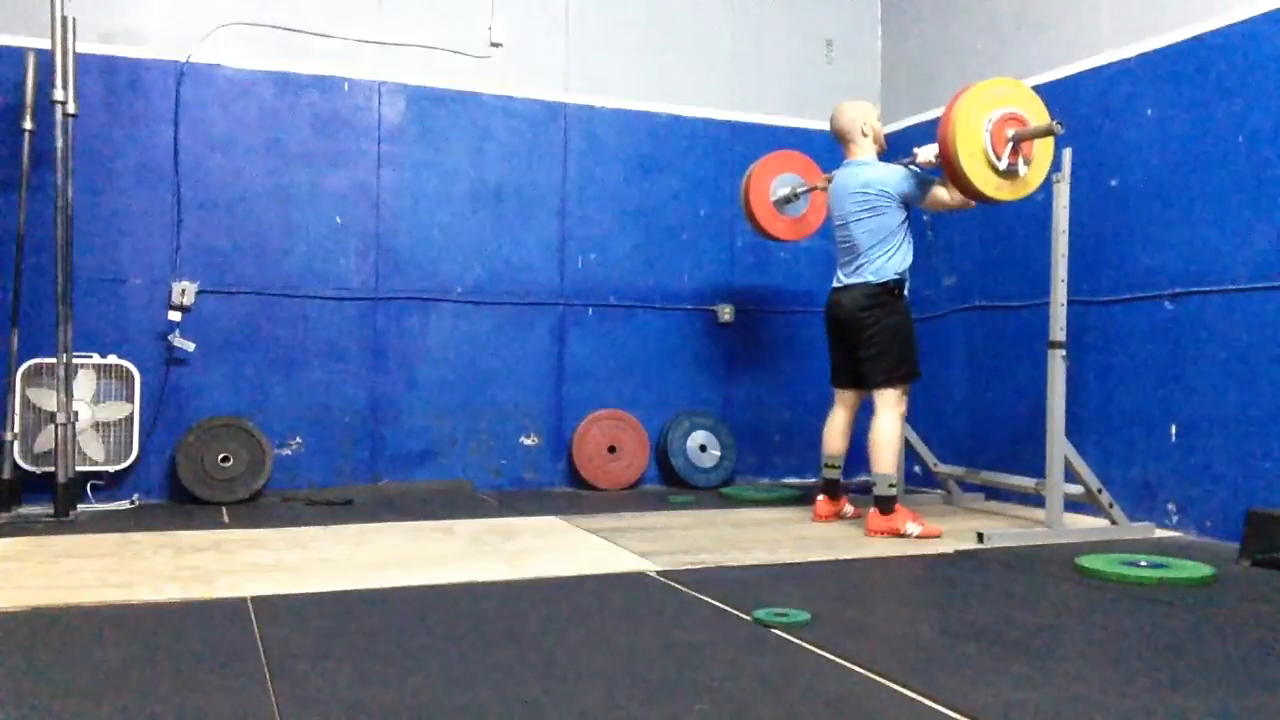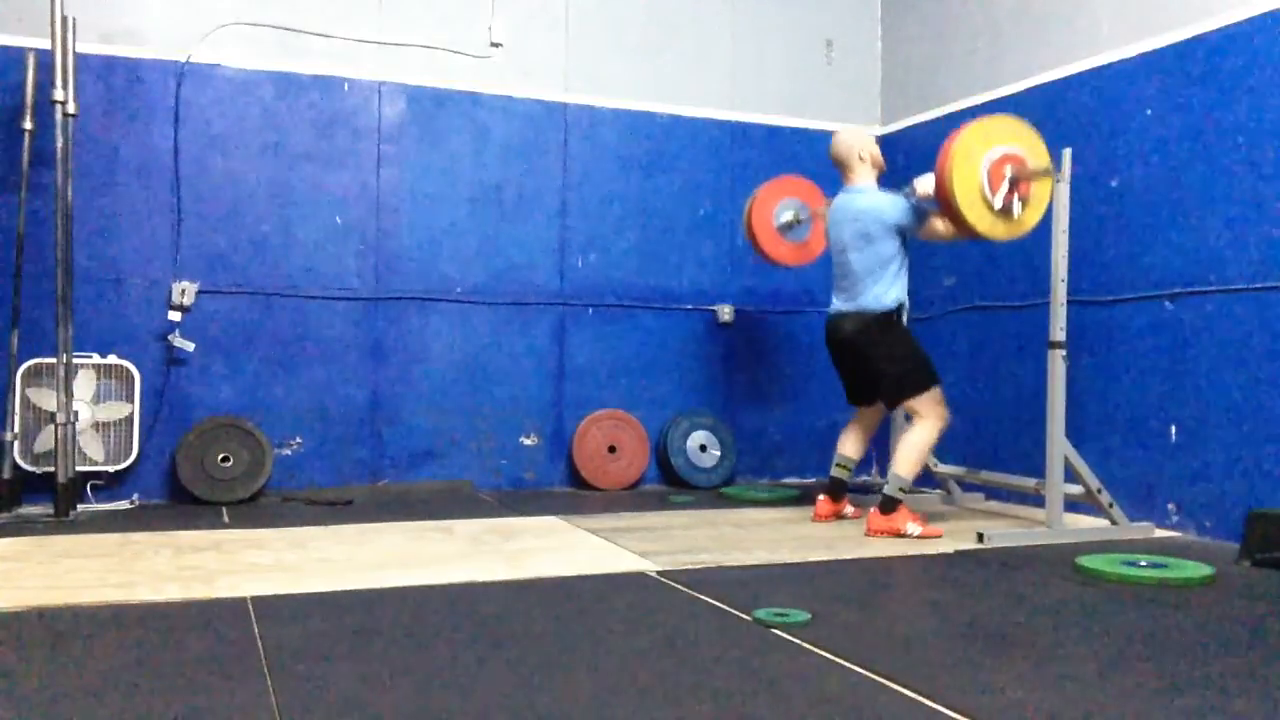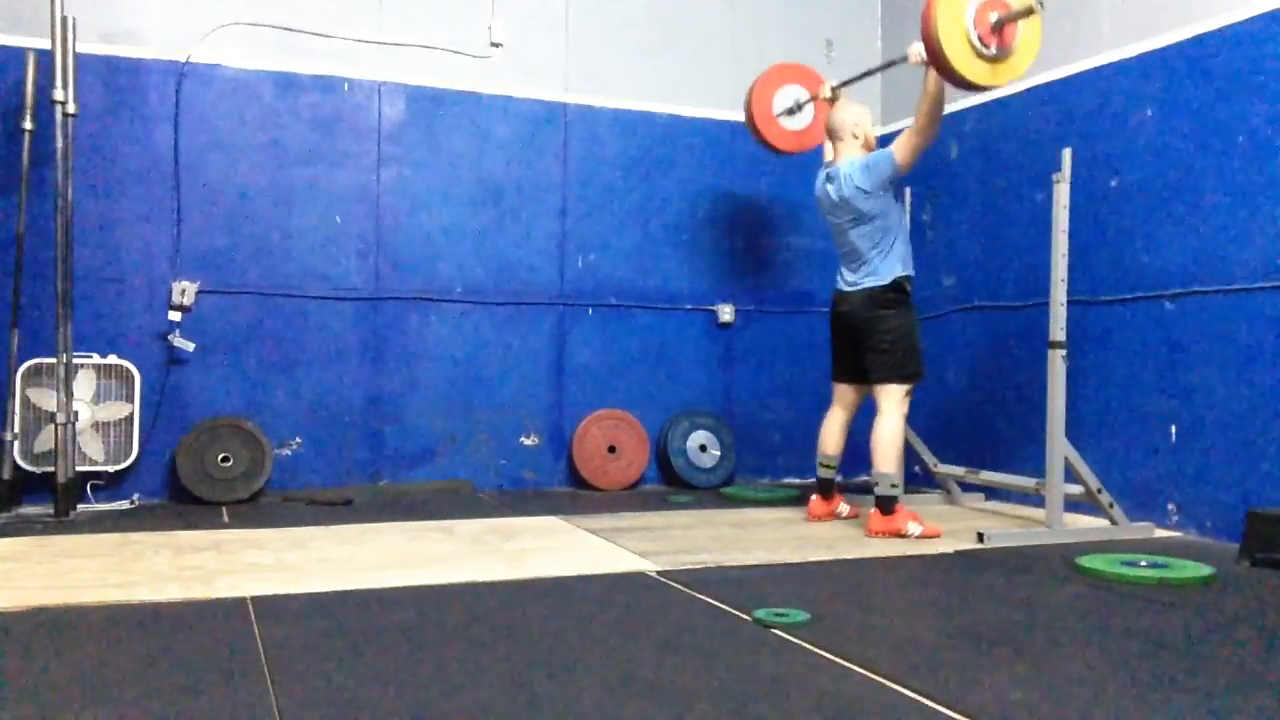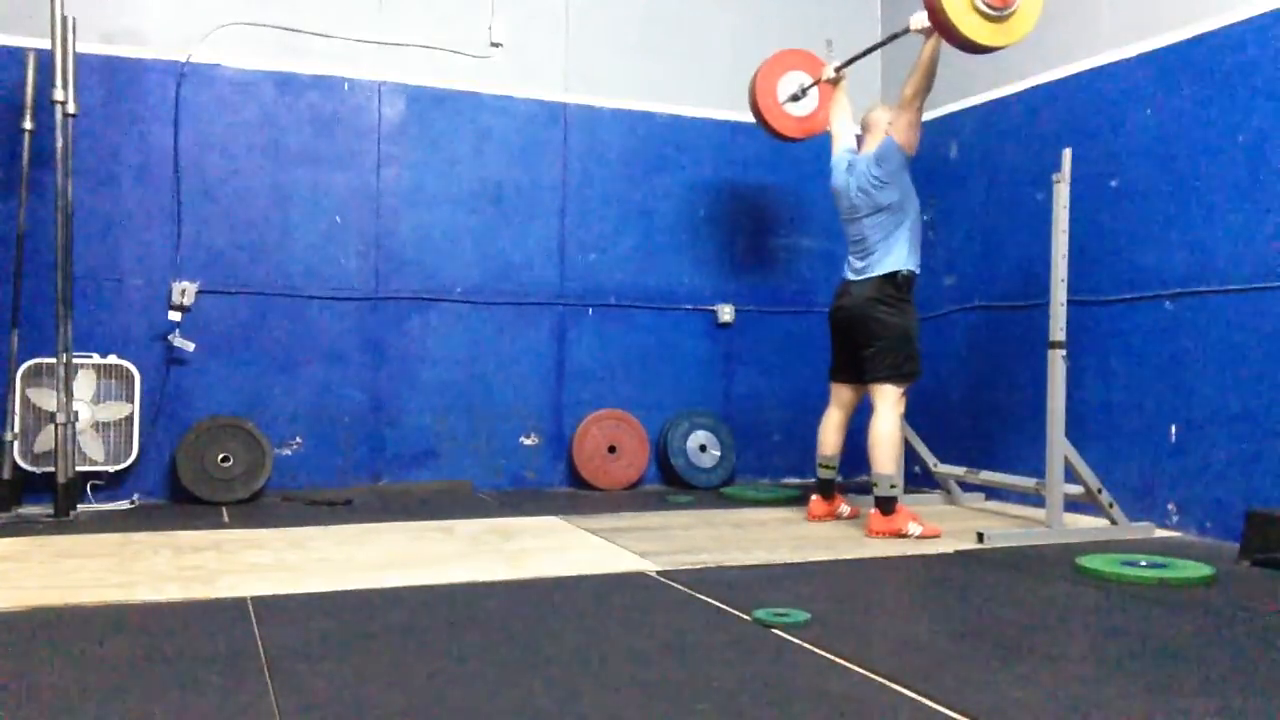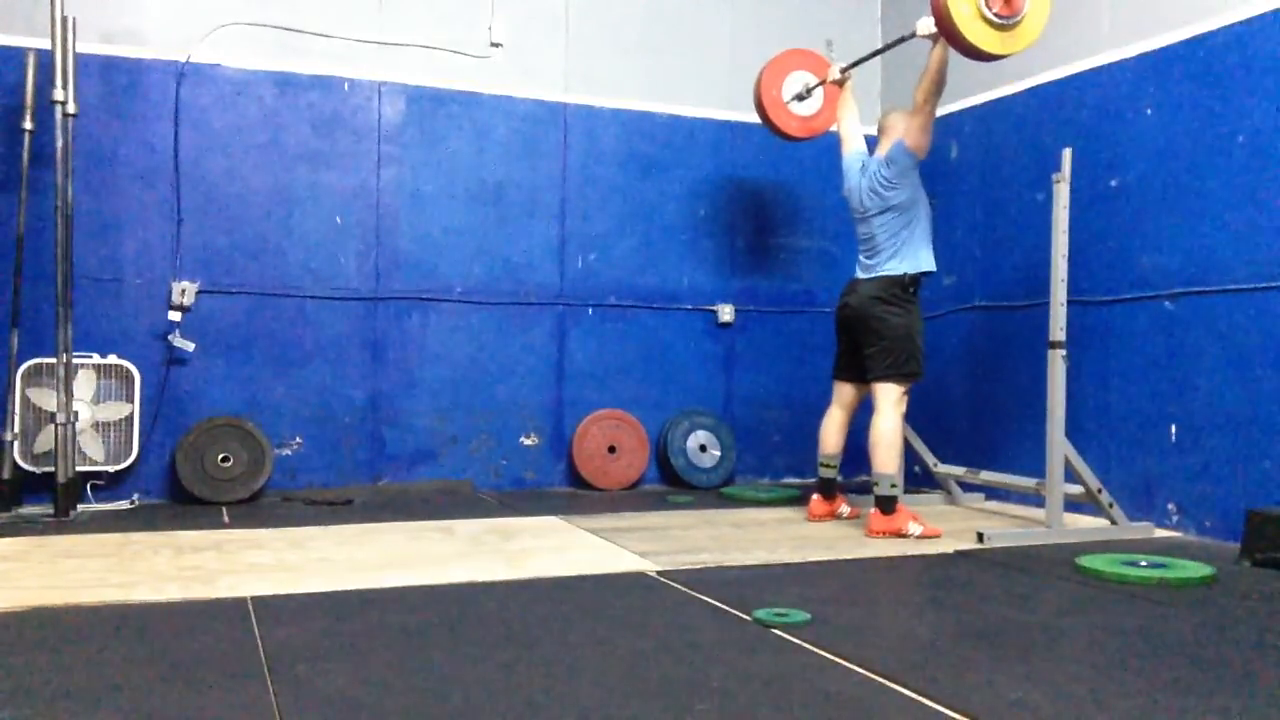
dt=0.5s
person 1, frame 1
left shoulder: (838, 184)
right shoulder: (892, 176)
right elbow: (960, 200)
right wrist: (944, 161)
left hip: (842, 301)
right hip: (877, 301)
left knee: (845, 405)
right knee: (891, 406)
left ankle: (829, 497)
right ankle: (886, 511)
person 1, frame 2
left shoulder: (837, 208)
right shoulder: (887, 205)
right elbow: (951, 230)
right wrist: (933, 194)
left hip: (840, 327)
right hip: (875, 326)
left knee: (869, 414)
right knee: (931, 414)
left ankle: (831, 497)
right ankle: (889, 510)
person 1, frame 3
left shoulder: (826, 179)
right shoulder: (870, 173)
left elbow: (832, 139)
right elbow: (924, 127)
left wrist: (829, 103)
right wrist: (934, 67)
left hip: (847, 302)
right hip: (883, 301)
left knee: (843, 403)
right knee: (893, 403)
left ankle: (823, 497)
right ankle: (887, 512)
person 1, frame 4
left shoulder: (843, 167)
right shoulder: (885, 163)
left elbow: (841, 123)
right elbow: (912, 99)
left wrist: (835, 85)
right wrist: (933, 37)
left hip: (849, 297)
right hip: (883, 296)
left knee: (841, 401)
right knee: (889, 402)
left ankle: (824, 498)
right ankle: (887, 513)
person 1, frame 5
left shoulder: (856, 168)
right shoulder: (898, 165)
left elbow: (849, 125)
right elbow: (925, 103)
left wrist: (843, 85)
right wrist: (940, 42)
left hip: (858, 295)
right hip: (889, 297)
left knee: (844, 399)
right knee: (890, 401)
left ankle: (825, 496)
right ankle: (887, 512)
